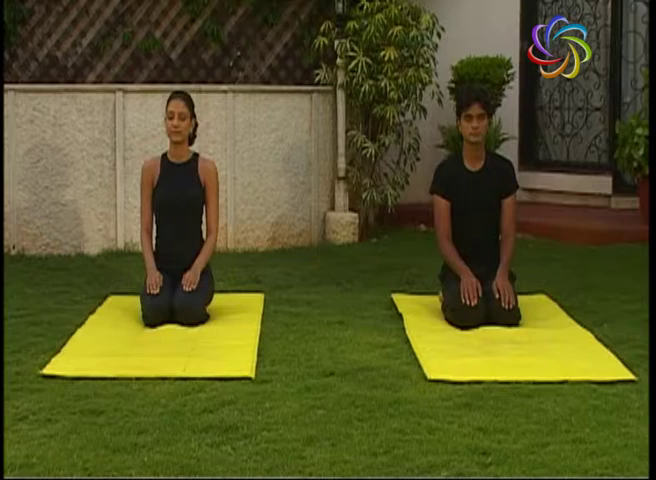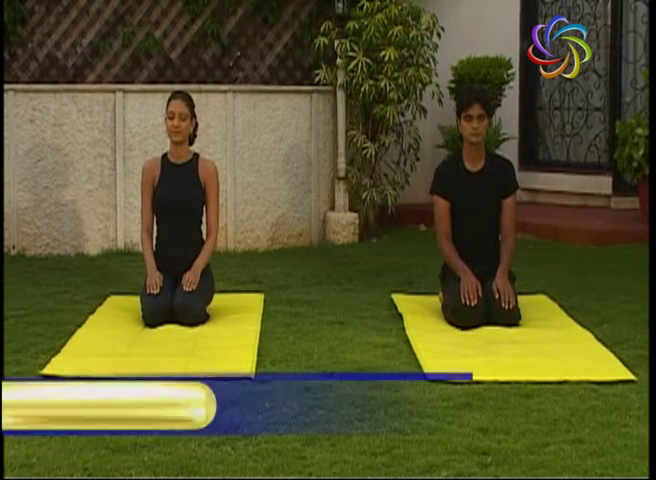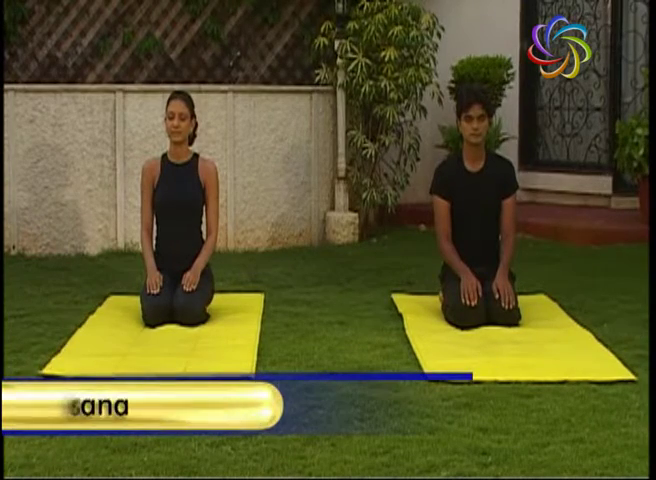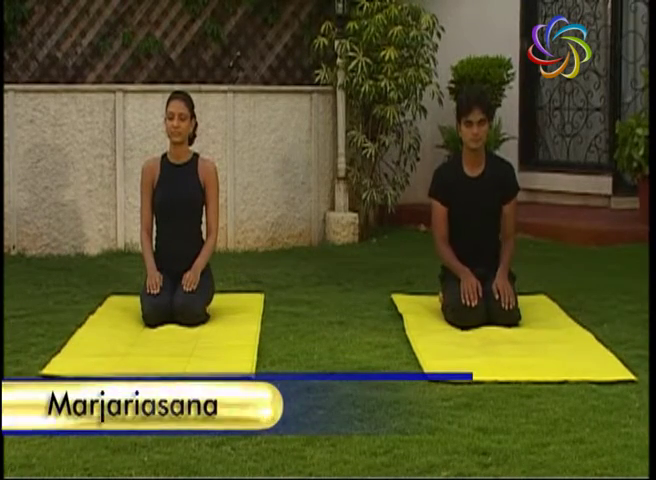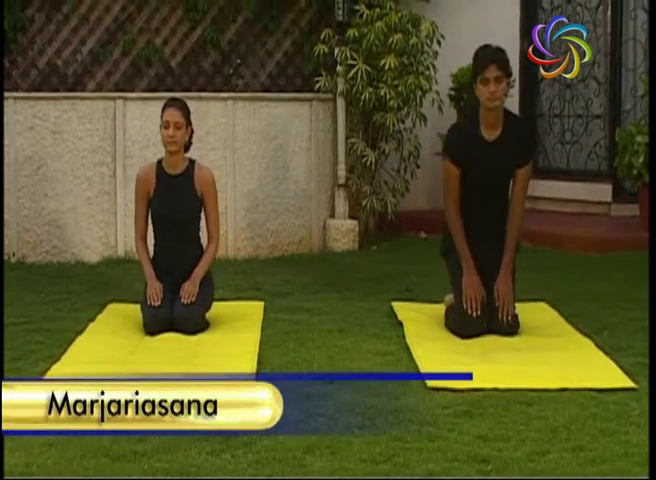
dt=1s
person 1, frame 1
left shoulder: (503, 169)
right shoulder: (446, 172)
left elbow: (508, 233)
right elbow: (444, 238)
left wrist: (502, 273)
right wrist: (465, 274)
left hip: (493, 266)
right hip: (458, 267)
left knee: (507, 314)
right knee: (467, 315)
left ankle: (490, 291)
right ankle: (449, 296)
person 1, frame 2
left shoulder: (503, 170)
right shoulder: (446, 172)
left elbow: (508, 233)
right elbow: (444, 238)
left wrist: (502, 273)
right wrist: (465, 274)
left hip: (493, 266)
right hip: (458, 268)
left knee: (507, 315)
right knee: (467, 315)
left ankle: (490, 291)
right ankle: (449, 295)
person 1, frame 3
left shoulder: (504, 170)
right shoulder: (445, 172)
left elbow: (508, 233)
right elbow: (444, 238)
left wrist: (502, 273)
right wrist: (465, 274)
left hip: (493, 266)
right hip: (458, 268)
left knee: (507, 314)
right knee: (467, 315)
left ankle: (489, 292)
right ankle: (449, 295)
person 1, frame 4
left shoulder: (504, 172)
right shoulder: (444, 175)
left elbow: (508, 236)
right elbow: (441, 241)
left wrist: (503, 274)
right wrist: (464, 275)
left hip: (493, 268)
right hip: (458, 269)
left knee: (507, 314)
right knee: (468, 315)
left ankle: (488, 294)
right ankle: (450, 297)
person 1, frame 5
left shoulder: (520, 135)
right shoulder: (459, 135)
left elbow: (517, 206)
right elbow: (451, 205)
left wrist: (506, 270)
right wrist: (468, 269)
left hip: (499, 238)
right hip: (462, 239)
left knee: (505, 324)
right knee: (469, 325)
right ankle: (453, 304)
person 2, frame 1
left shoulder: (206, 168)
right shoulder: (151, 168)
left elbow: (212, 232)
right elbow: (145, 229)
left wrist: (196, 269)
right wrist: (151, 269)
left hip: (195, 265)
right hip: (162, 265)
left knee: (187, 310)
right knee: (154, 311)
left ankle: (191, 299)
right ankle: (167, 297)
person 2, frame 2
left shoulder: (206, 169)
right shoulder: (152, 168)
left elbow: (212, 232)
right elbow: (146, 229)
left wrist: (196, 269)
right wrist: (151, 269)
left hip: (195, 264)
right hip: (162, 265)
left knee: (187, 310)
right knee: (154, 312)
left ankle: (195, 297)
right ankle: (166, 296)
person 2, frame 3
left shoulder: (206, 169)
right shoulder: (151, 168)
left elbow: (212, 232)
right elbow: (146, 229)
left wrist: (196, 269)
right wrist: (151, 269)
left hip: (195, 264)
right hip: (162, 265)
left knee: (187, 311)
right knee: (154, 312)
left ankle: (191, 300)
right ankle: (167, 295)
person 2, frame 4
left shoulder: (206, 169)
right shoulder: (151, 168)
left elbow: (212, 232)
right elbow: (145, 230)
left wrist: (196, 269)
right wrist: (151, 269)
left hip: (195, 265)
right hip: (162, 265)
left knee: (187, 310)
right knee: (154, 312)
left ankle: (192, 300)
right ankle: (167, 296)
person 2, frame 5
left shoulder: (203, 176)
right shoulder: (146, 176)
left elbow: (214, 239)
right elbow: (140, 237)
left wrist: (195, 279)
right wrist: (151, 279)
left hip: (194, 270)
right hip: (161, 272)
left knee: (187, 320)
right knee: (154, 322)
left ankle: (193, 308)
right ankle: (166, 306)
